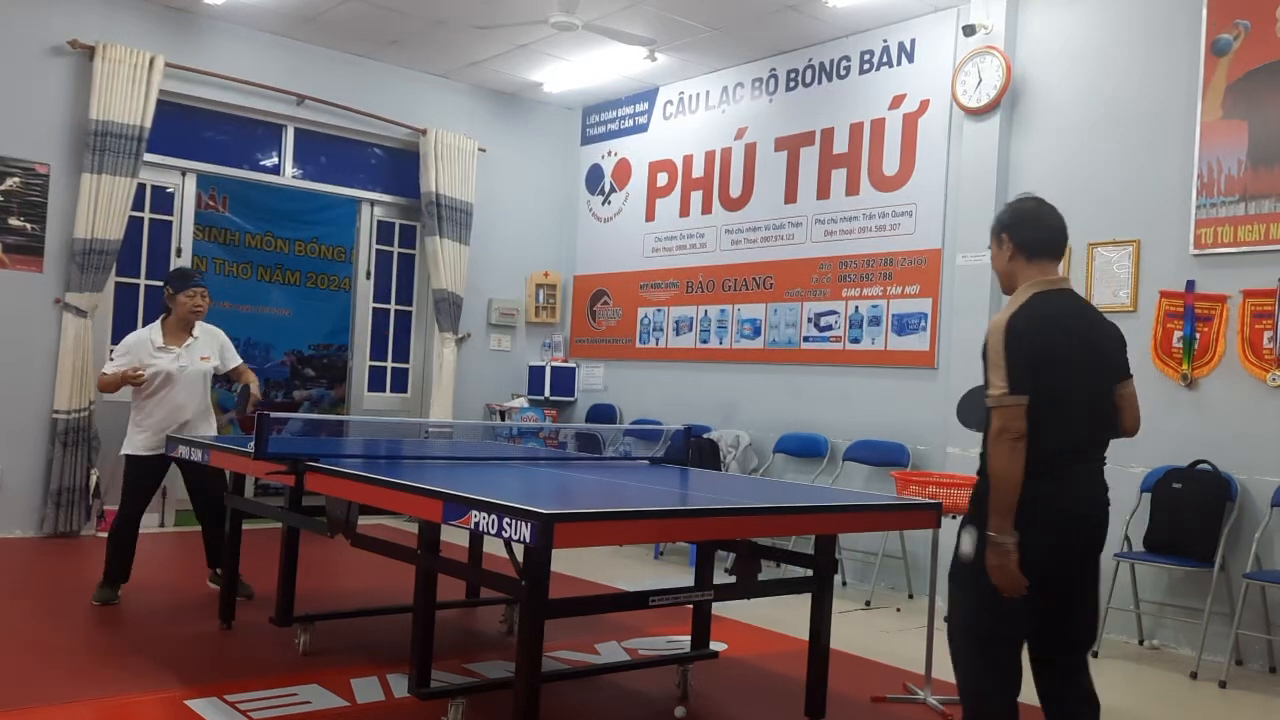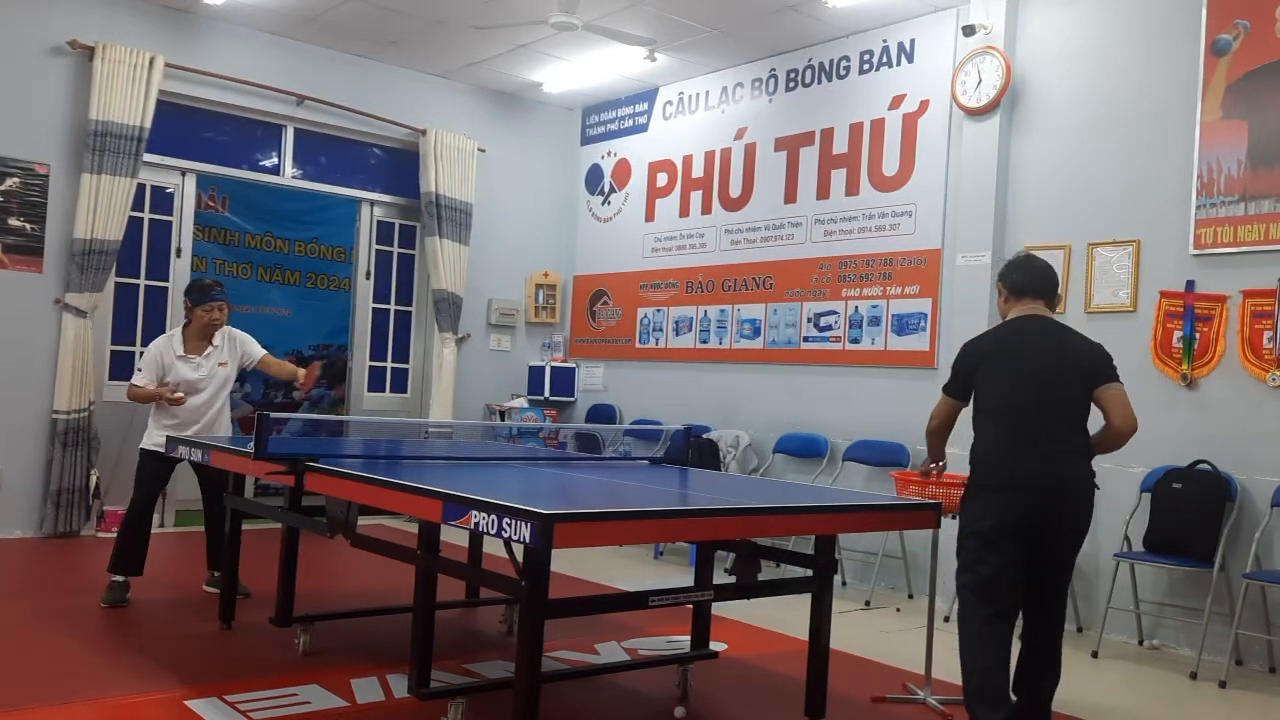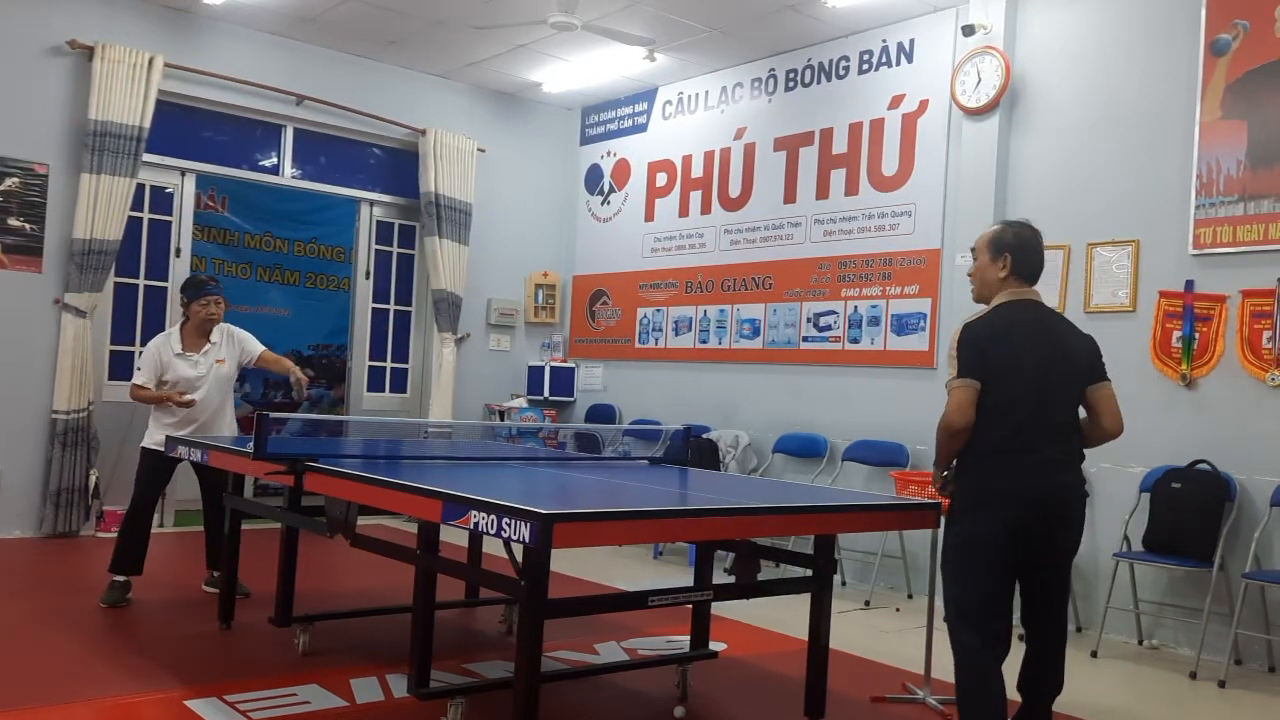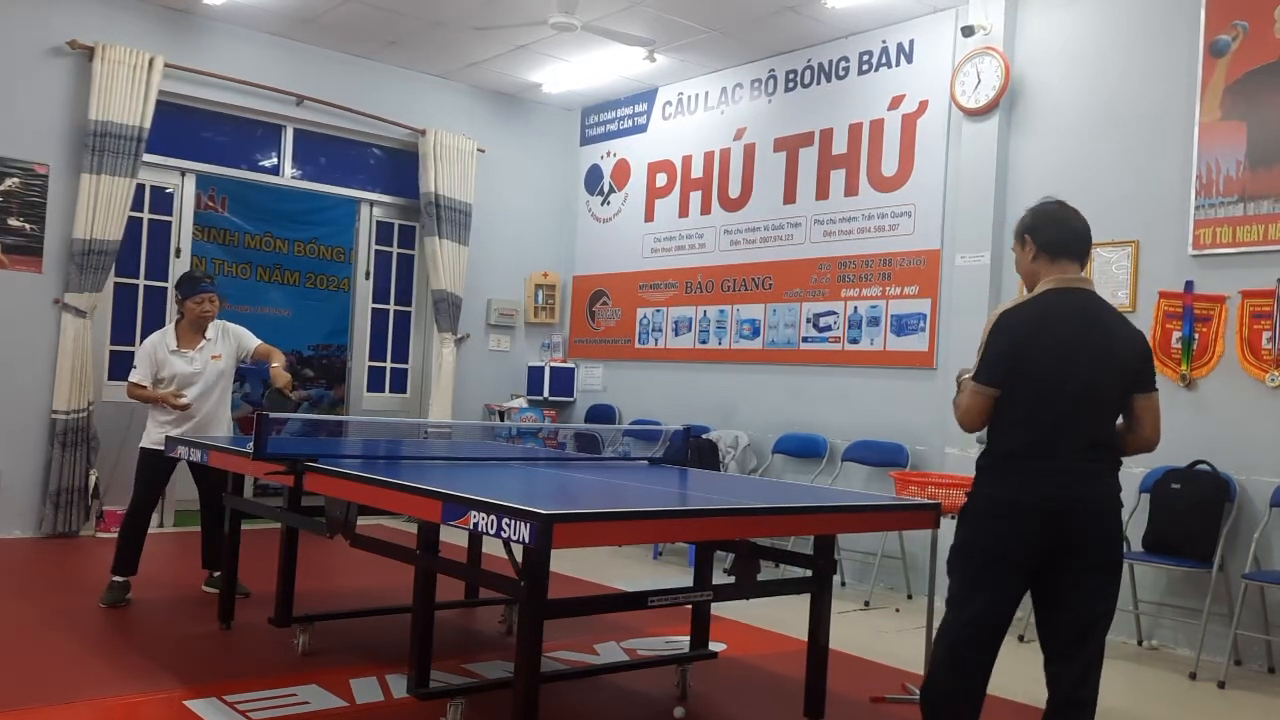
dt=1s
person 1, frame 1
left shoulder: (1013, 323)
right shoulder: (1102, 328)
left elbow: (1008, 434)
right elbow: (1126, 421)
left wrist: (999, 536)
left hip: (1025, 517)
right hip: (1084, 511)
left knee: (985, 657)
right knee: (1066, 663)
person 1, frame 2
left shoulder: (981, 347)
right shoulder: (1087, 351)
left elbow: (939, 422)
right elbow: (1123, 424)
left wrist: (934, 458)
left hip: (997, 494)
right hip: (1067, 496)
left knee: (985, 616)
right knee: (1046, 613)
person 1, frame 3
left shoulder: (978, 332)
right shoulder: (1077, 338)
left elbow: (958, 419)
right elbow: (1108, 425)
left wrist: (941, 467)
left hip: (990, 497)
right hip: (1060, 497)
left knee: (978, 631)
right knee: (1046, 622)
person 1, frame 4
left shoulder: (1015, 321)
right shoulder: (1127, 335)
left elbow: (972, 418)
right elbow: (1144, 436)
left wrist: (966, 387)
left hip: (1008, 505)
right hip: (1090, 511)
left knee: (965, 641)
right knee: (1076, 656)
person 2, frame 1
left shoulder: (214, 338)
right shoulder: (138, 342)
left elbow: (241, 371)
right elbow: (103, 384)
left wrist: (252, 384)
right wrist: (123, 378)
left hip: (200, 440)
right hip: (148, 443)
left knee: (216, 507)
right knee: (130, 512)
left ankle: (223, 572)
right ankle: (111, 580)
person 2, frame 2
left shoulder: (235, 340)
right shoulder: (161, 347)
left elbow: (270, 364)
right elbow: (134, 392)
left wrist: (295, 372)
right wrist: (160, 394)
left hip: (213, 441)
right hip: (164, 440)
left knee: (221, 506)
right knee: (141, 505)
left ankle: (218, 573)
right ankle: (119, 578)
person 2, frame 3
left shoulder: (233, 338)
right shoulder: (160, 346)
left elbow: (270, 359)
right elbow: (137, 392)
left wrist: (292, 370)
right wrist: (167, 397)
left hip: (215, 439)
right hip: (164, 439)
left knee: (220, 506)
right knee: (141, 504)
left ankle: (217, 573)
right ankle: (120, 578)
person 2, frame 4
left shoulder: (230, 334)
right shoulder: (155, 343)
left elbow: (271, 352)
right elbow: (134, 389)
left wrist: (277, 367)
right wrist: (162, 397)
left hip: (213, 438)
right hip: (163, 438)
left knee: (219, 505)
right knee: (141, 504)
left ankle: (217, 573)
right ankle: (120, 579)
